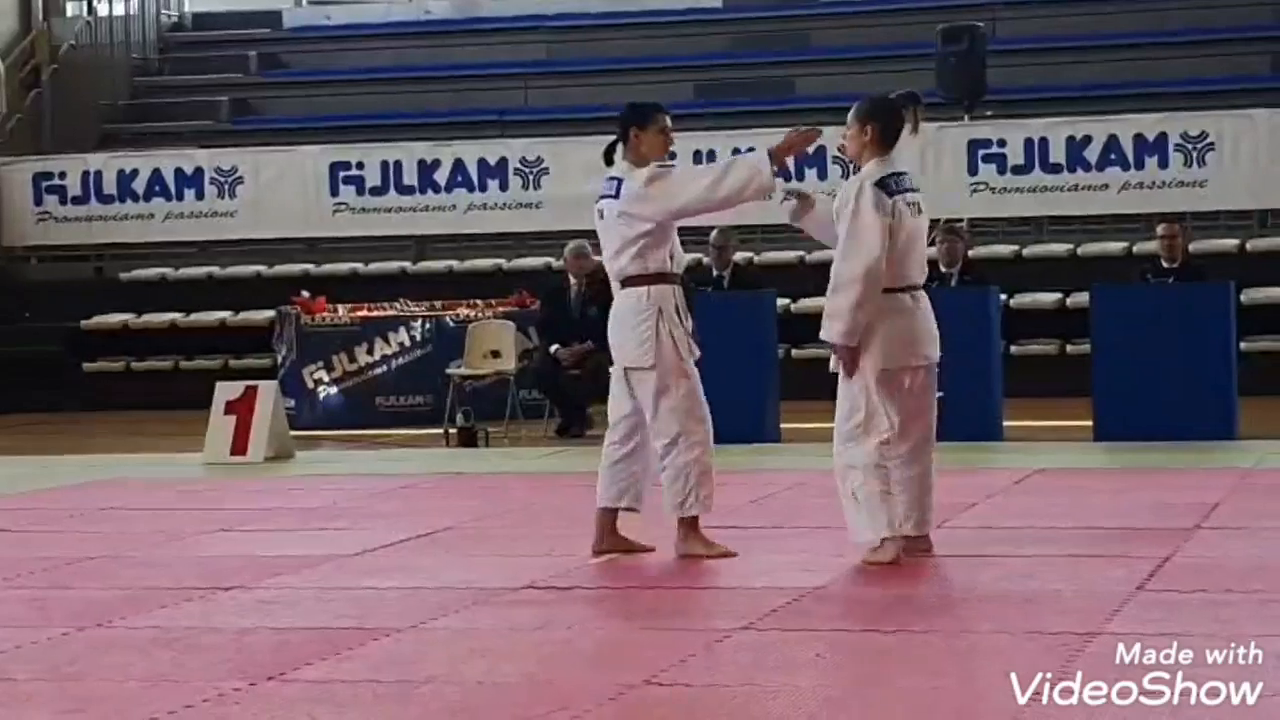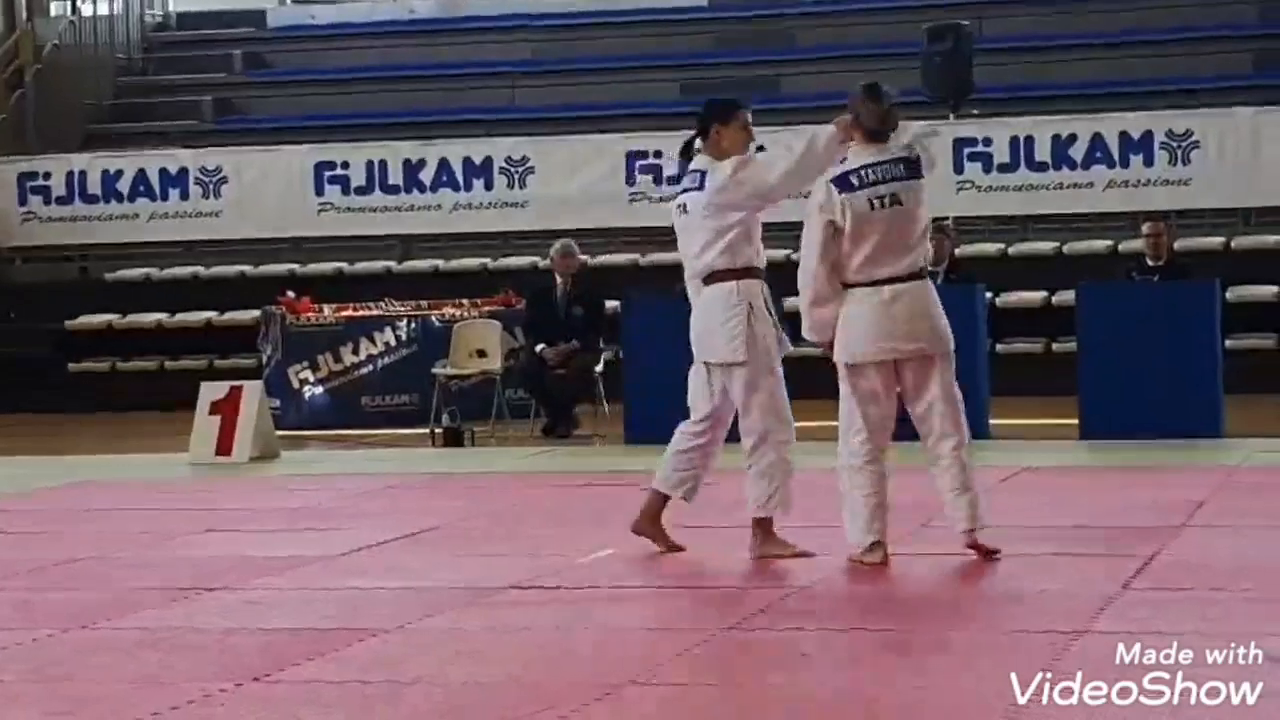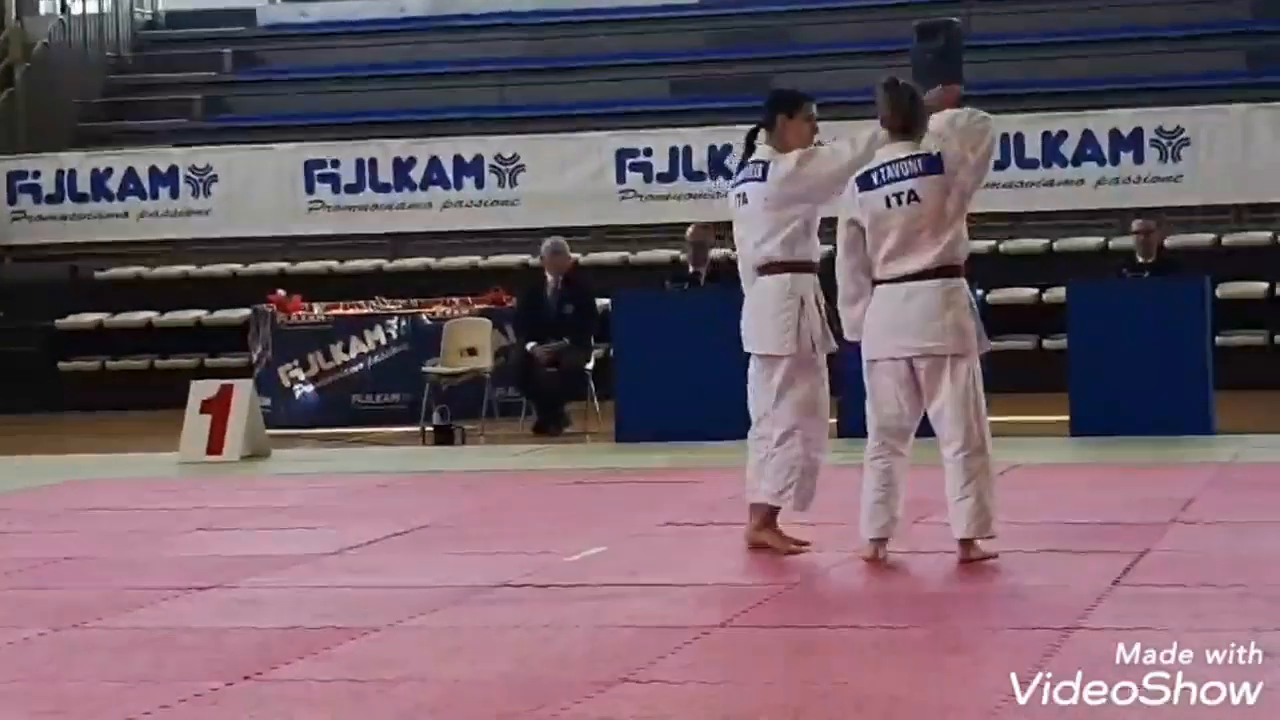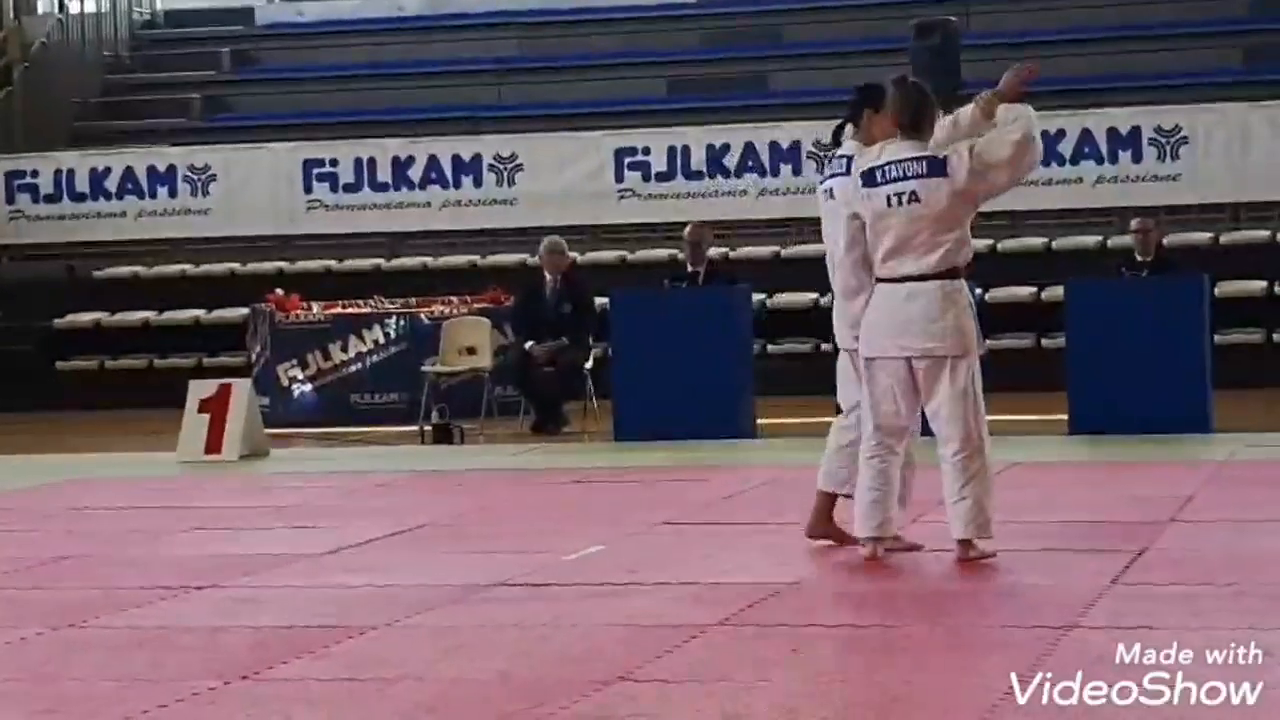
dt=0.5s
person 1, frame 1
left shoulder: (865, 188)
right shoulder: (906, 183)
left elbow: (859, 268)
left wrist: (844, 334)
right wrist: (813, 216)
left hip: (878, 326)
right hip: (915, 320)
left knee: (861, 438)
right knee: (911, 437)
left ankle: (883, 538)
right ankle: (914, 530)
person 1, frame 2
left shoulder: (832, 186)
right shoulder: (916, 166)
left elbow: (817, 267)
right elbow: (925, 135)
left wrist: (824, 329)
right wrist: (886, 128)
left hip: (864, 318)
right hip: (917, 308)
left knee: (864, 438)
right knee: (945, 427)
left ankle: (869, 541)
right ankle: (969, 528)
person 1, frame 3
left shoulder: (859, 186)
right shoulder: (948, 162)
left elbow: (851, 270)
right elbow: (980, 124)
left wrist: (860, 326)
right wrist: (936, 115)
left hip: (886, 315)
right hip: (942, 309)
left knee: (885, 436)
right knee: (961, 433)
left ankle: (875, 537)
right ankle: (969, 537)
person 1, frame 4
left shoulder: (865, 179)
right shoulder: (957, 167)
right elbow: (1022, 141)
left wrist: (857, 322)
right wrist: (1004, 101)
left hip: (884, 313)
right hip: (941, 310)
left knee: (882, 434)
right knee: (960, 433)
left ankle: (872, 534)
right ankle: (967, 536)
person 2, frame 1
left shoulder: (618, 187)
right shoulder: (644, 186)
right elbow: (712, 184)
right wrist: (776, 154)
left hip: (633, 314)
right hip: (651, 317)
left knee: (629, 427)
right knee: (684, 425)
left ankle: (607, 531)
right ankle: (689, 532)
person 2, frame 2
left shoulder: (689, 186)
right shoulder: (728, 178)
right elbow: (794, 162)
right wrist: (849, 126)
left hip: (710, 308)
right hip: (739, 308)
left knee: (705, 422)
right knee: (768, 426)
left ankle: (650, 514)
right ankle: (763, 533)
person 2, frame 3
left shoulder: (750, 175)
right shoulder: (790, 171)
right elbow: (857, 152)
left hip: (762, 302)
right hip: (790, 304)
left knee: (771, 418)
right knee: (803, 419)
left ankle: (763, 521)
right ankle: (763, 521)
person 2, frame 4
left shoulder: (838, 169)
right elbow: (940, 136)
right wrist: (997, 96)
left hip: (856, 301)
left knee: (859, 412)
left ankle: (823, 513)
person 3, frame 1
left shoulder: (603, 290)
right shoulder: (553, 293)
right elbow: (544, 328)
left wrist: (587, 347)
right wrist: (556, 350)
left hip: (593, 350)
right hip: (561, 350)
left knee: (595, 367)
right knee: (542, 367)
left ankle: (576, 416)
right ankle: (572, 415)
person 3, frame 2
left shoulder: (589, 290)
right shoulder: (539, 292)
left elbow: (597, 328)
right elbow: (529, 328)
left wrist: (572, 346)
right wrist: (542, 349)
left hip: (580, 349)
right hip: (547, 349)
left knee: (580, 367)
right knee: (529, 367)
left ankle: (563, 416)
right ankle: (556, 415)
person 3, frame 3
left shoulder: (580, 287)
right shoulder: (531, 289)
left elbow: (588, 326)
right elbow: (520, 325)
left wrist: (563, 344)
right wrist: (532, 346)
left hip: (571, 346)
right hip: (538, 347)
left knee: (570, 363)
right knee: (519, 363)
left ankle: (552, 413)
right ankle: (547, 413)
person 3, frame 4
left shoulder: (578, 286)
right shoulder: (529, 287)
left elbow: (586, 324)
right elbow: (518, 323)
left wrist: (562, 343)
right wrist: (531, 345)
left hip: (569, 345)
right hip: (536, 345)
left knee: (570, 362)
right knee: (516, 362)
left ankle: (551, 412)
right ankle: (546, 412)
